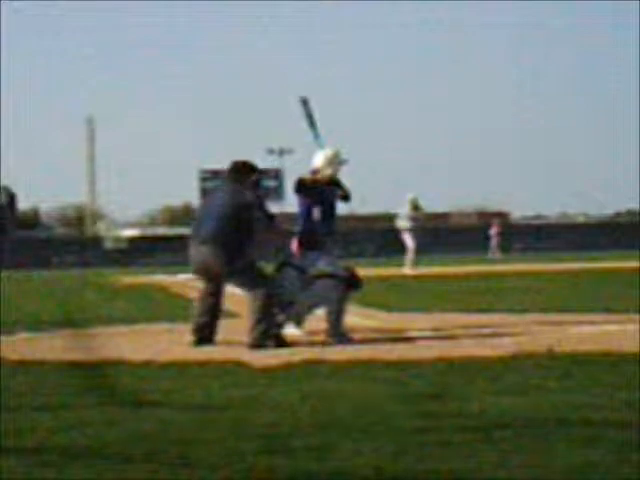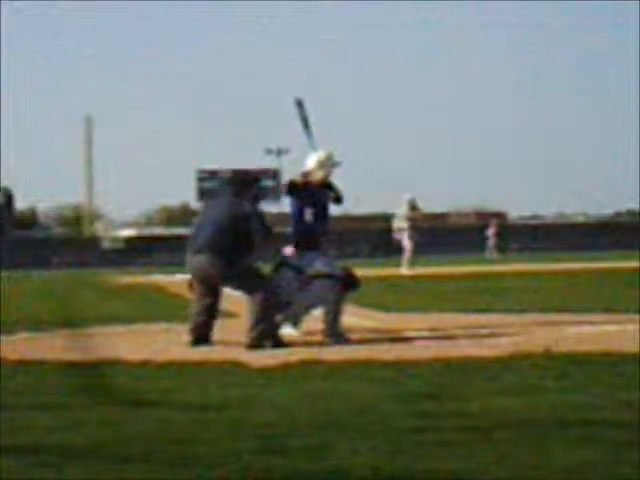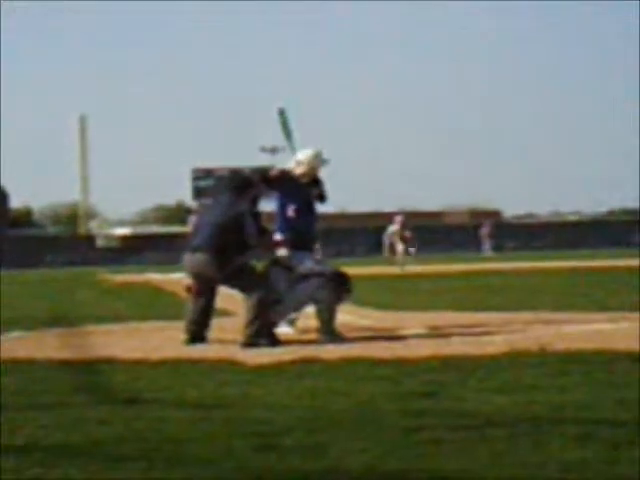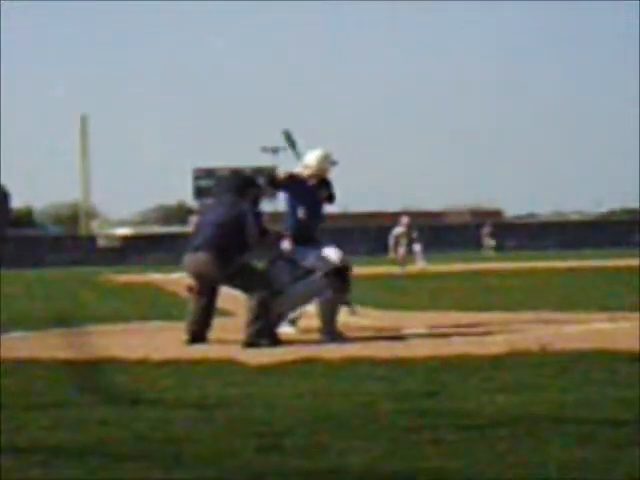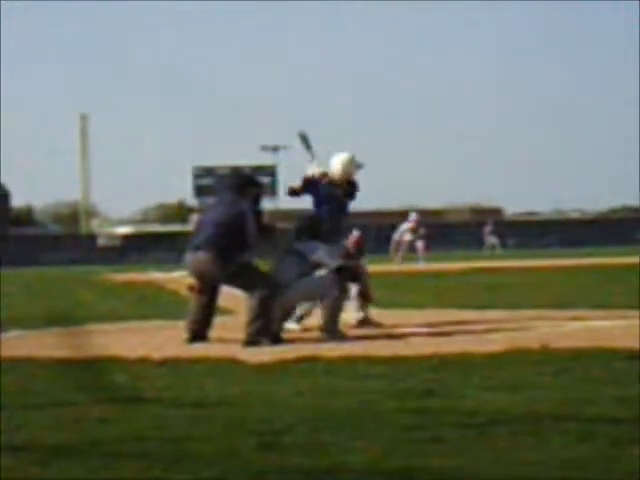
dt=0.3s
person 1, frame 1
left shoulder: (332, 184)
right shoulder: (307, 184)
left elbow: (346, 196)
right elbow: (299, 187)
right wrist: (314, 176)
left hip: (325, 241)
right ankle: (289, 321)
person 1, frame 2
left shoulder: (324, 186)
right shoulder: (300, 186)
left elbow: (338, 199)
right elbow: (289, 189)
right wrist: (305, 178)
left hip: (318, 243)
right hip: (300, 244)
left knee: (329, 281)
right knee: (298, 283)
right ankle: (285, 322)
person 1, frame 3
left shoulder: (313, 182)
right shoulder: (285, 181)
left elbow: (321, 197)
right elbow: (268, 180)
right wrist: (287, 171)
left hip: (308, 239)
right hip: (288, 240)
right knee: (286, 279)
right ankle: (283, 320)
person 1, frame 4
left shoulder: (322, 184)
right shoulder: (294, 182)
left elbow: (329, 198)
right elbow: (274, 183)
right wrist: (294, 174)
left hip: (313, 238)
right hip: (295, 239)
person 1, frame 5
left shoulder: (350, 185)
right shoulder: (318, 183)
left elbow: (351, 195)
right elbow: (293, 191)
right wrist: (308, 178)
left hip: (336, 239)
right hip: (314, 239)
person 2, frame 1
left shoulder: (212, 196)
right shoulder: (247, 197)
right elbow: (266, 227)
left hip: (196, 251)
right hip: (220, 252)
left knee: (212, 287)
right knee: (260, 286)
left ankle: (202, 335)
right ankle: (261, 337)
person 2, frame 2
left shoulder: (212, 206)
right shoulder: (246, 208)
right elbow: (263, 242)
left wrist: (196, 278)
left hip: (193, 260)
right hip: (216, 260)
left knee: (207, 288)
right knee: (261, 287)
left ankle: (199, 335)
right ankle: (260, 338)
person 2, frame 3
left shoulder: (208, 207)
right shoulder: (243, 209)
right elbow: (256, 241)
left hip: (190, 259)
right hip: (213, 260)
left knee: (204, 287)
right knee: (258, 286)
left ankle: (194, 333)
right ankle: (255, 336)
person 2, frame 4
left shoulder: (213, 207)
right shoulder: (245, 208)
right elbow: (256, 241)
left hip: (191, 259)
right hip: (215, 259)
left knee: (206, 287)
right knee: (261, 286)
left ankle: (195, 334)
right ankle: (256, 336)
person 2, frame 5
left shoulder: (213, 207)
right shoulder: (245, 207)
right elbow: (254, 239)
left hip: (192, 258)
right hip: (215, 258)
left knee: (206, 286)
right knee: (263, 285)
left ankle: (195, 332)
right ankle: (257, 335)
